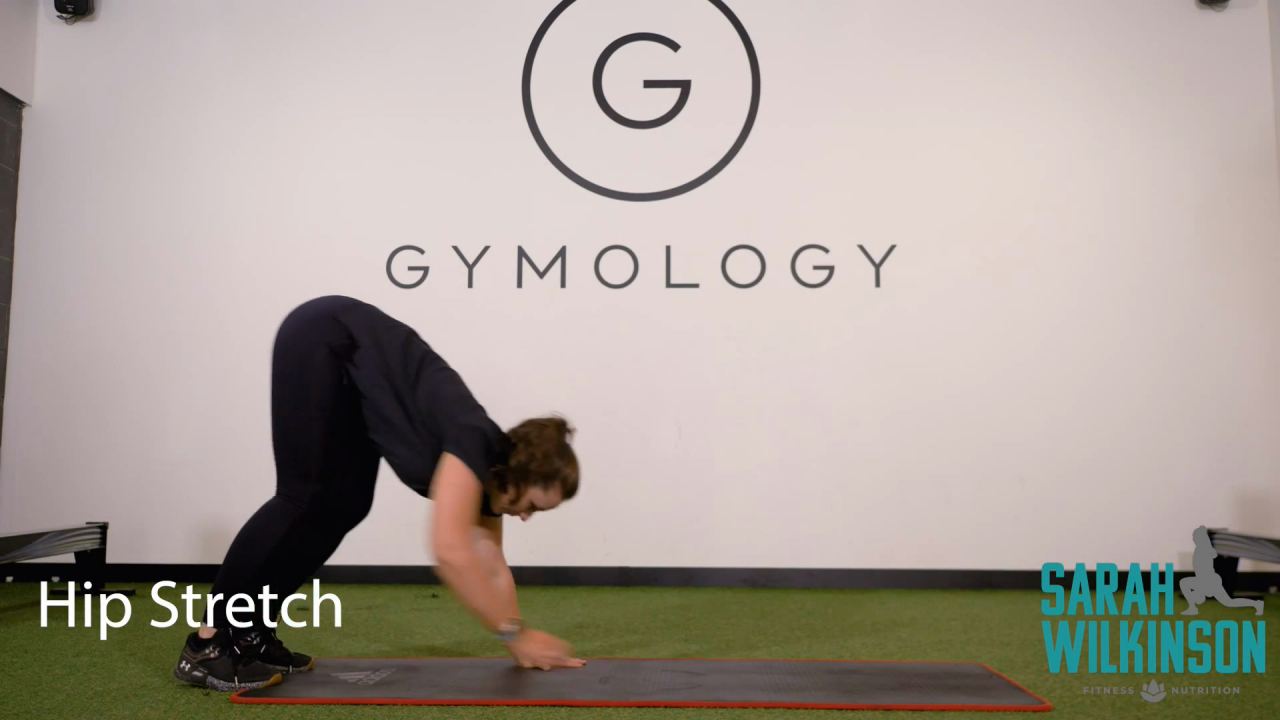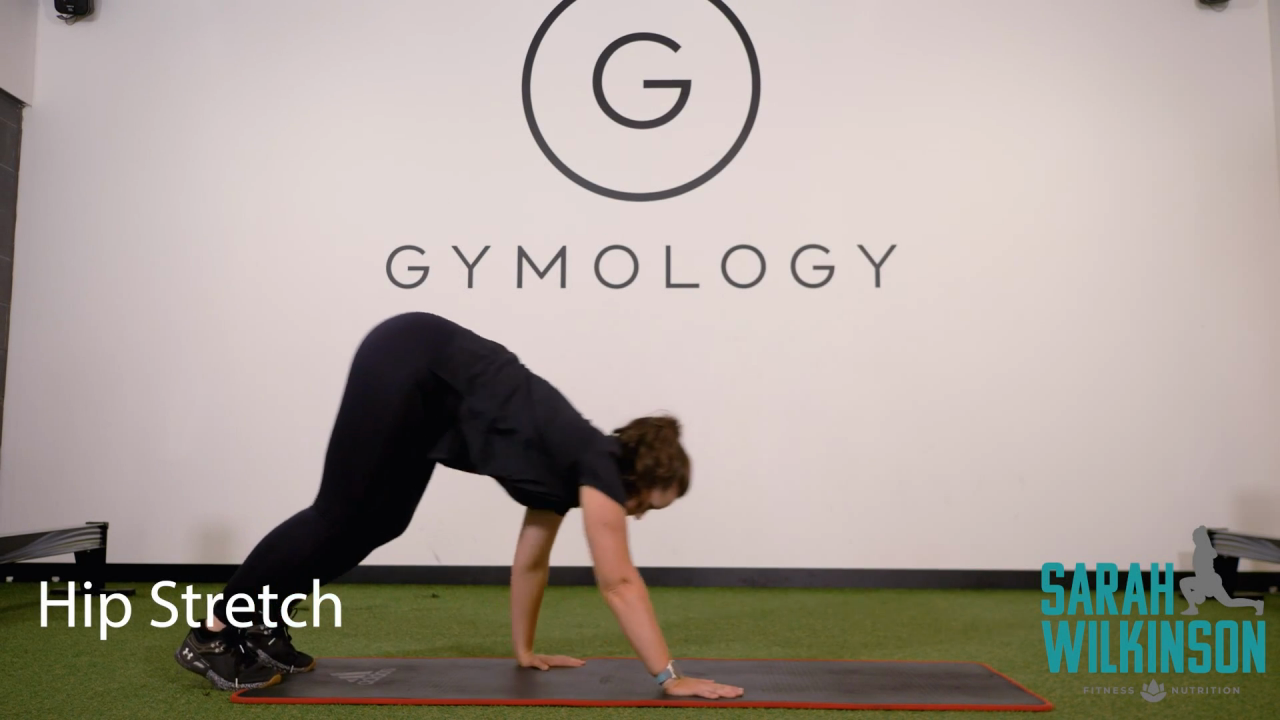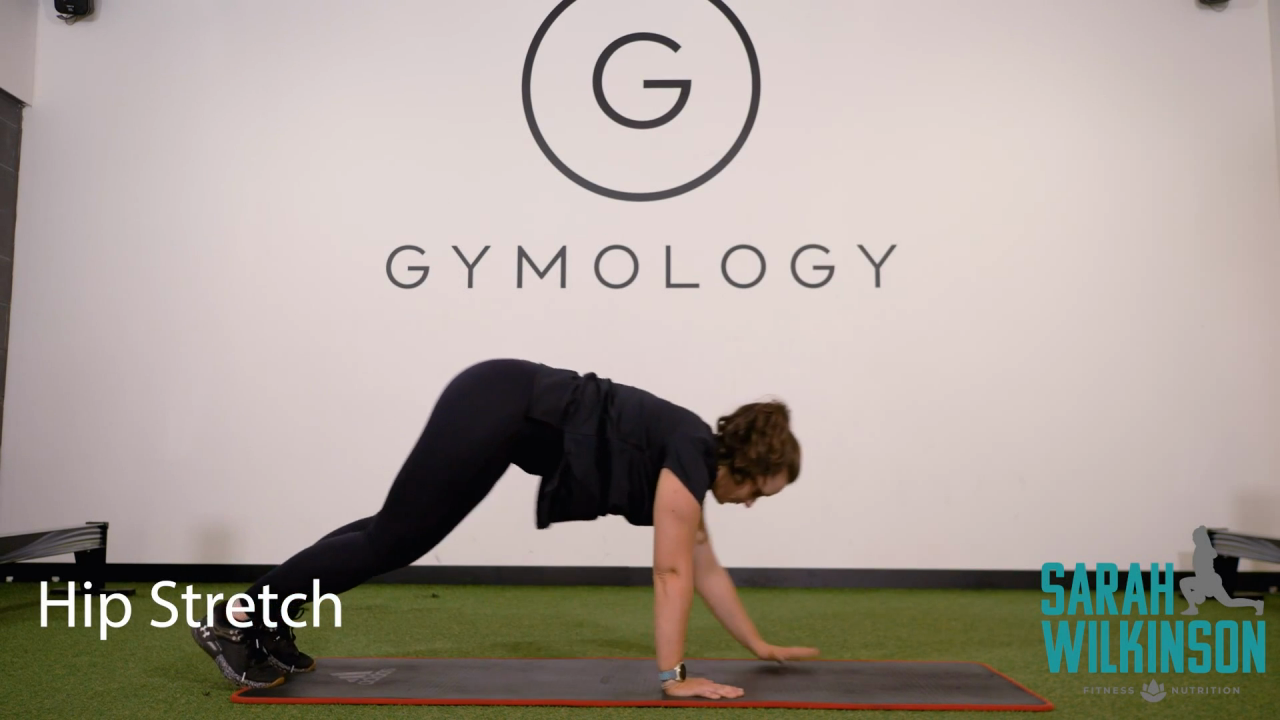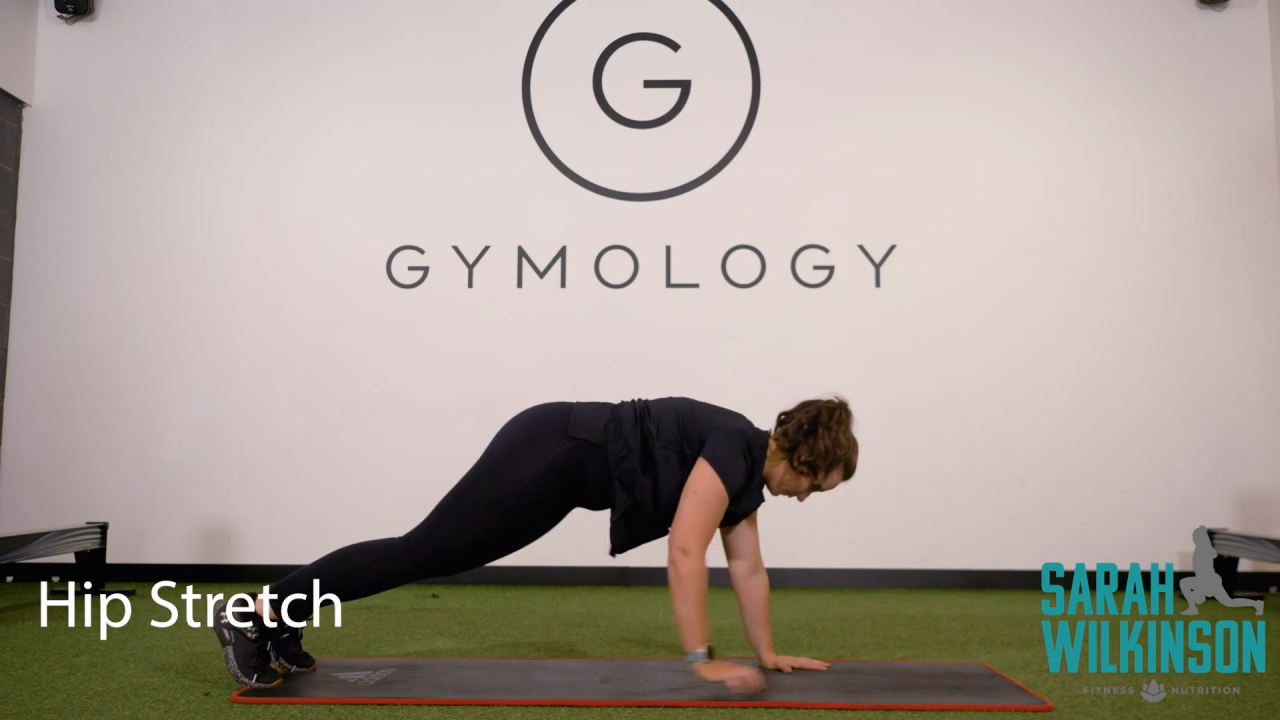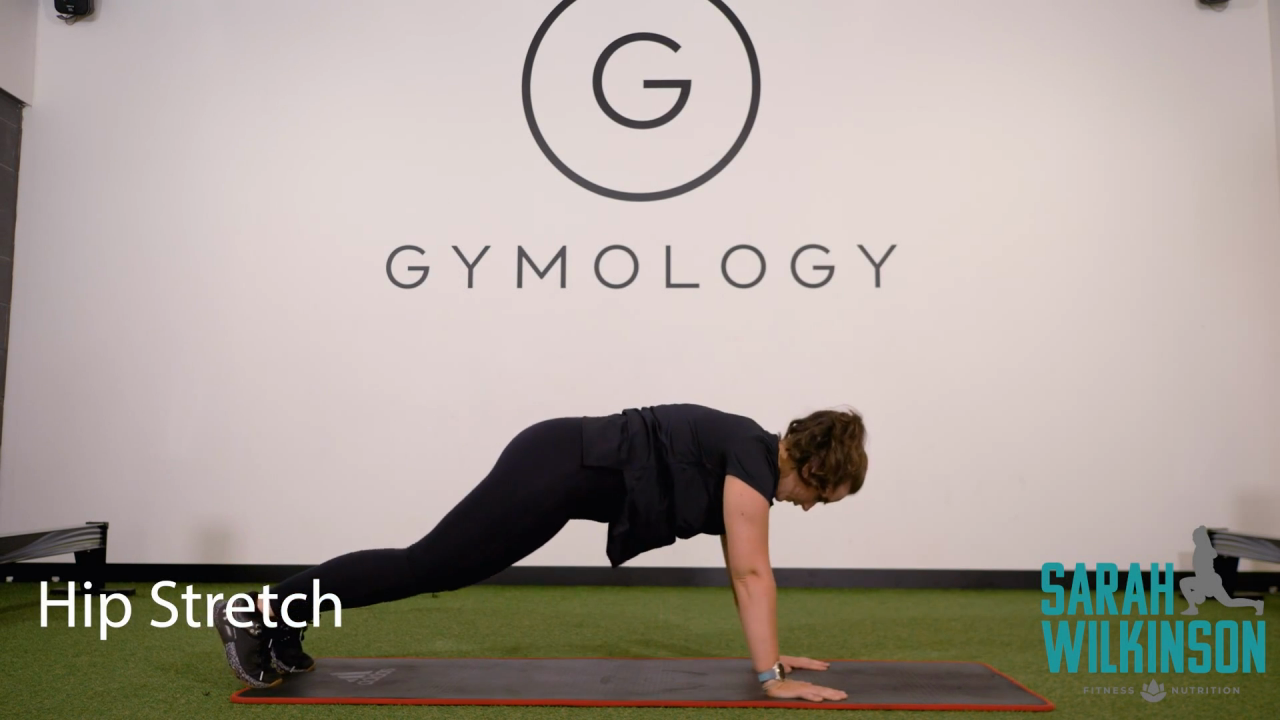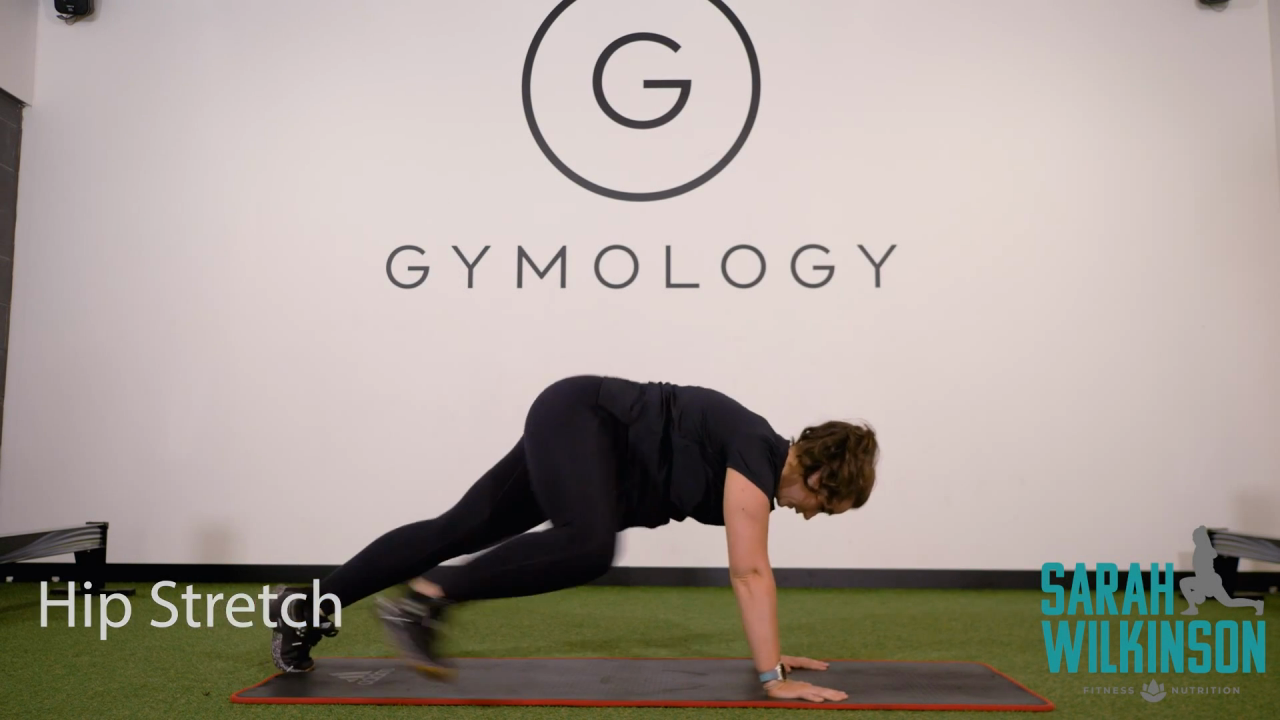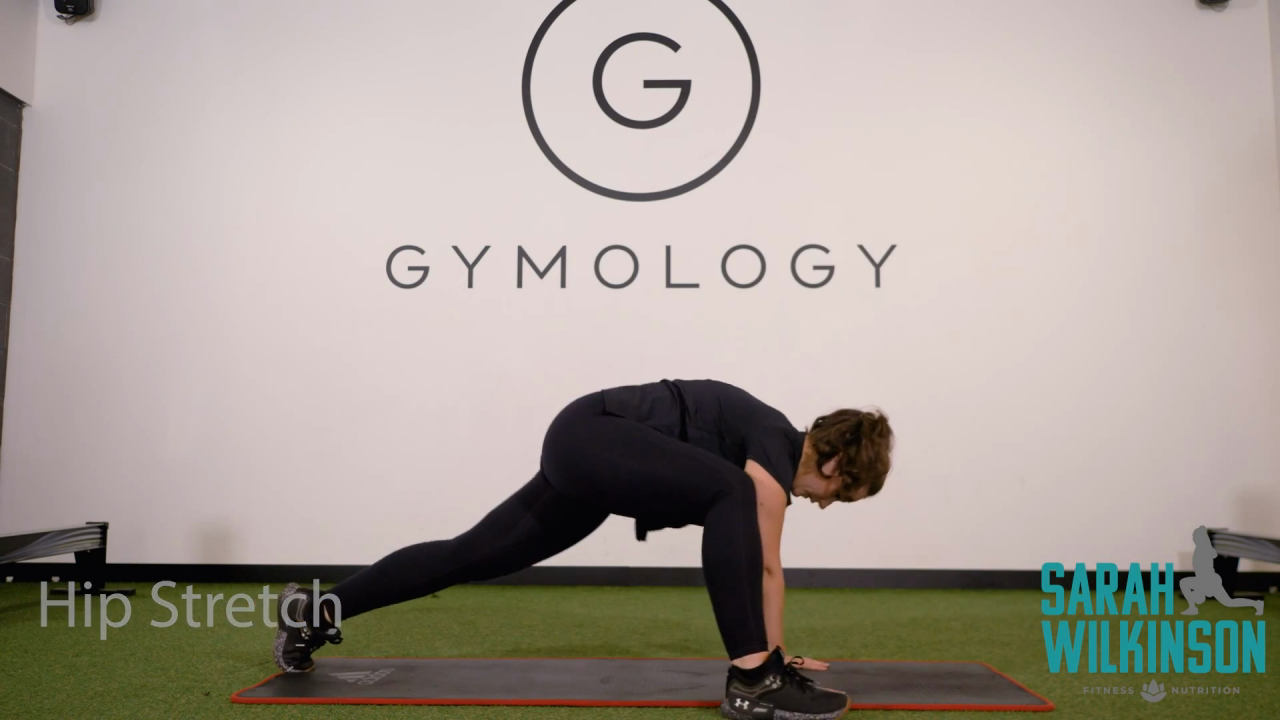
dt=0.4s
person 1, frame 1
left shoulder: (490, 473)
right shoulder: (475, 448)
left elbow: (491, 572)
right elbow: (448, 550)
left wrist: (523, 651)
right wrist: (517, 633)
left hip: (348, 363)
right hip: (332, 340)
left knee: (346, 505)
right knee: (306, 496)
left ankle: (249, 633)
right ankle: (207, 642)
person 1, frame 2
left shoulder: (572, 470)
right shoulder: (602, 467)
left elbow: (531, 562)
right elbow: (620, 582)
left wrist: (525, 652)
right wrist: (670, 678)
left hip: (426, 380)
right hip: (411, 362)
left knee: (382, 521)
right knee: (342, 514)
left ankle: (260, 628)
right ankle: (211, 633)
person 1, frame 3
left shoulder: (688, 463)
right shoulder: (692, 452)
left elbow: (702, 562)
right elbow: (673, 571)
left wrist: (757, 643)
right wrist: (673, 676)
left hip: (509, 413)
right hip: (501, 408)
left knee: (402, 533)
right knee: (396, 535)
left ankle: (268, 622)
right ankle: (233, 620)
person 1, frame 4
left shoulder: (748, 477)
right shoulder: (735, 447)
left elbow: (748, 569)
right elbow: (685, 553)
left wrist: (767, 653)
right wrist: (700, 658)
left hip: (561, 471)
right hip: (550, 451)
left knee: (434, 557)
right knee: (423, 552)
left ankle: (280, 620)
right ankle: (254, 615)
person 1, frame 5
left shoulder: (750, 468)
right shoulder: (753, 459)
left elbow: (743, 571)
right elbow: (753, 575)
left wrist: (772, 653)
right wrist: (772, 678)
left hip: (567, 474)
right hip: (560, 469)
left knee: (437, 568)
right knee: (426, 566)
left ankle: (283, 618)
right ankle: (258, 611)
person 1, frame 6
left shoulder: (765, 466)
right shoulder: (757, 457)
left elbow: (750, 570)
right elbow: (749, 572)
left wrist: (771, 652)
right wrist: (773, 677)
left hip: (581, 426)
right hip: (577, 415)
left knee: (459, 529)
right knee: (590, 547)
left ankle: (305, 609)
right ankle: (422, 601)
person 1, frame 7
left shoulder: (774, 456)
right shoulder: (775, 449)
left elbow: (758, 564)
right elbow: (765, 567)
left wrist: (777, 644)
right wrist: (770, 653)
left hip: (587, 455)
right hip: (588, 433)
left knee: (470, 557)
right knee: (729, 494)
left ankle: (312, 613)
